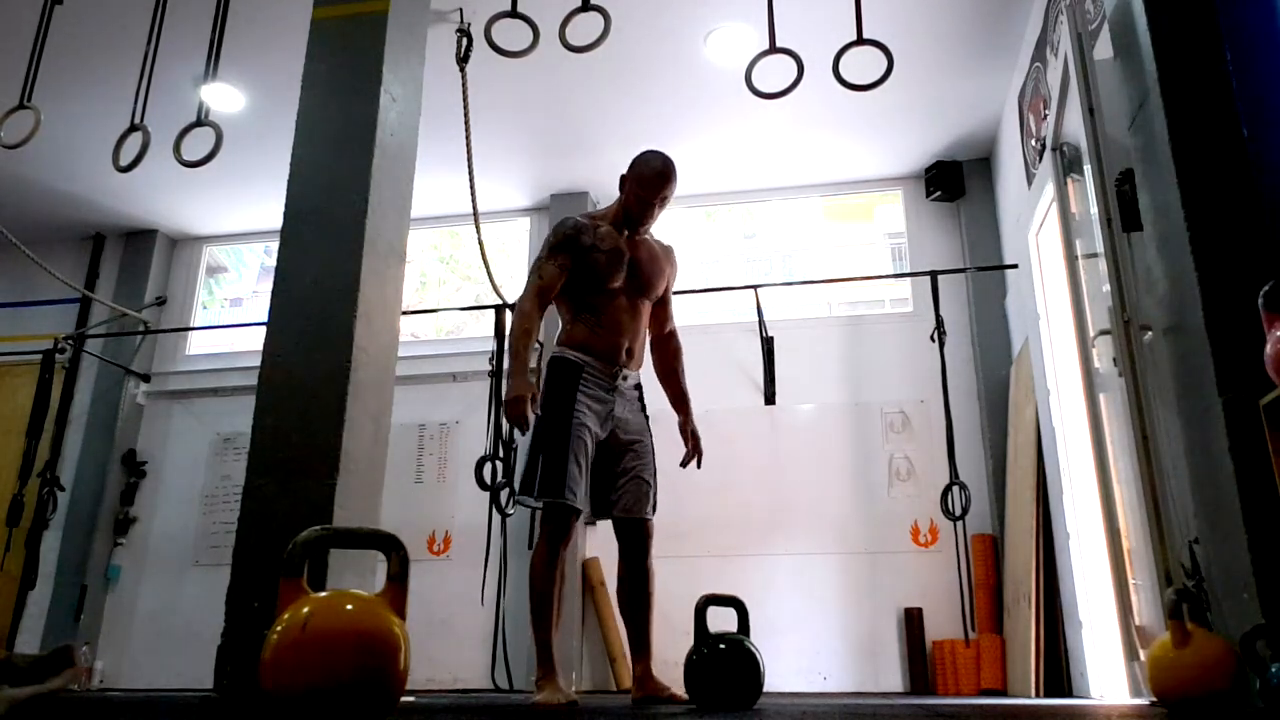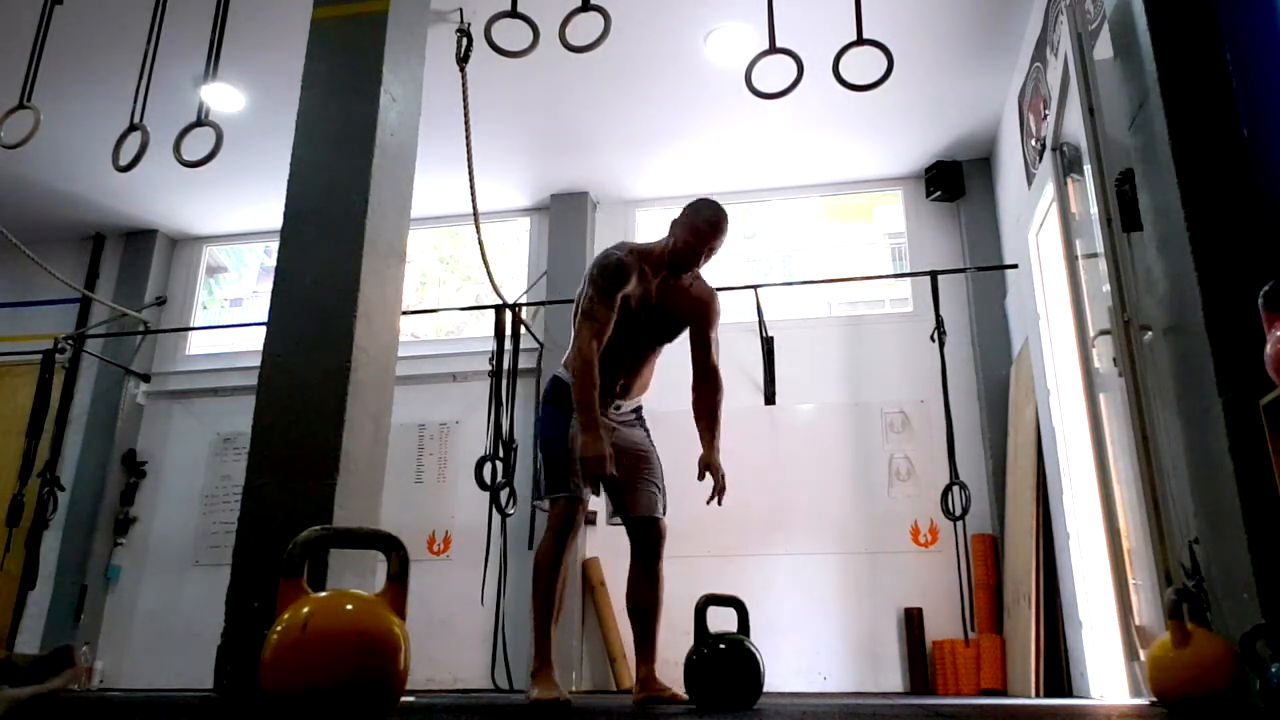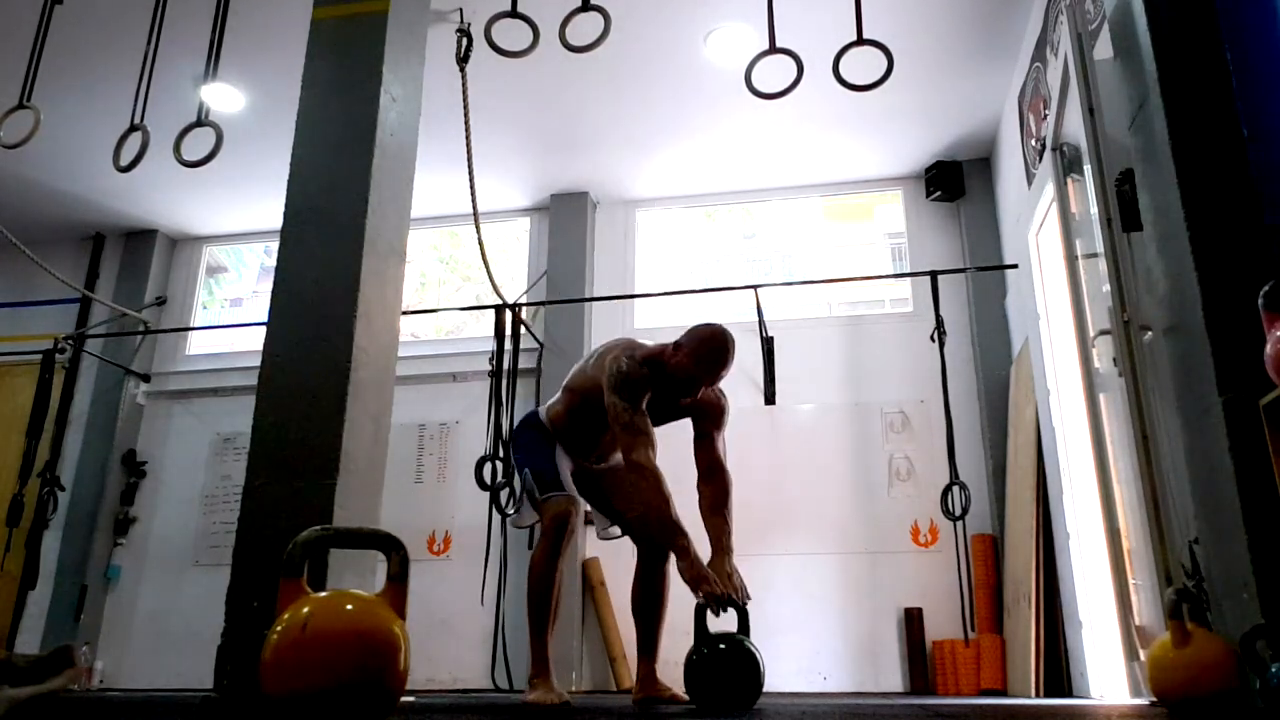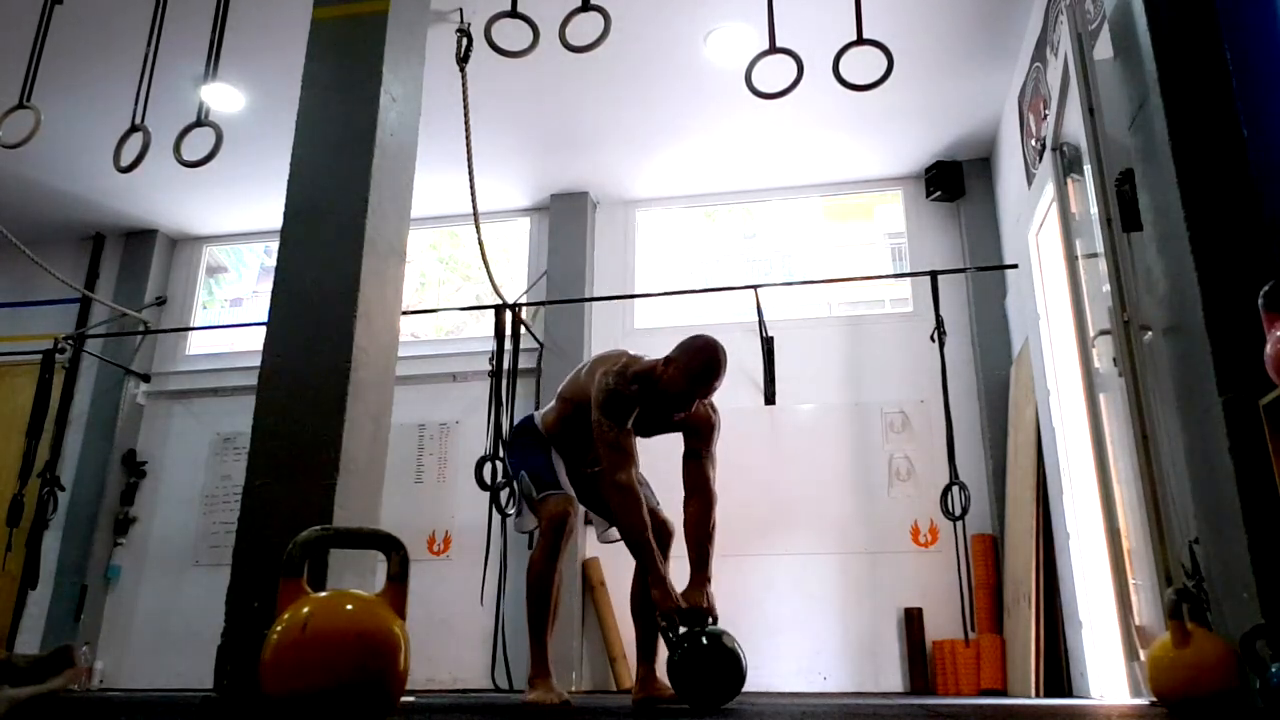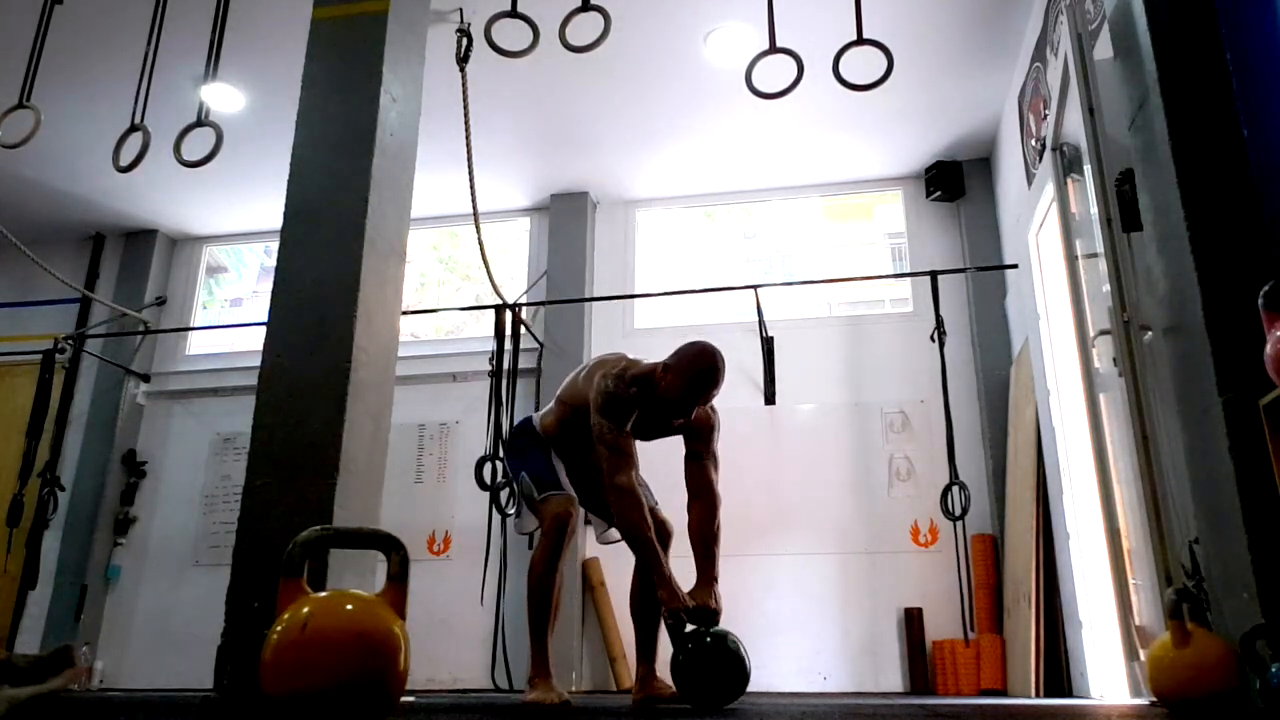
dt=0.4s
person 1, frame 1
left shoulder: (663, 257)
right shoulder: (578, 232)
left elbow: (664, 338)
right elbow: (532, 302)
left wrist: (684, 412)
right wrist: (519, 375)
left hip: (628, 396)
right hip: (576, 381)
left knee: (638, 535)
right knee: (559, 524)
left ankle: (642, 674)
right ankle: (546, 674)
person 1, frame 2
left shoulder: (702, 300)
right shoulder: (619, 263)
left elbow: (706, 376)
right elbow: (587, 350)
left wrist: (710, 448)
right wrist: (593, 432)
left hip: (626, 412)
right hip: (572, 400)
left knee: (650, 532)
right knee: (567, 513)
left ankle: (646, 675)
right ankle: (542, 670)
person 1, frame 3
left shoulder: (710, 402)
right shoulder: (630, 366)
left elbow: (714, 476)
right elbow: (642, 465)
left wrist: (724, 558)
right wrist: (689, 558)
left hip: (601, 454)
right hip: (543, 437)
left knee: (657, 534)
right knee: (562, 516)
left ankle: (646, 677)
right ankle: (540, 676)
person 1, frame 4
left shoulder: (702, 417)
right shoulder: (619, 381)
left elbow: (701, 496)
right elbow: (621, 484)
left wrist: (701, 582)
right wrist: (659, 583)
left hip: (597, 458)
right hip: (540, 442)
left knee: (659, 530)
right knee: (559, 515)
left ankle: (646, 677)
right ankle: (539, 674)
person 1, frame 5
left shoulder: (701, 418)
right shoulder: (618, 385)
left elbow: (704, 498)
right elbow: (622, 486)
left wrist: (707, 583)
right wrist: (665, 582)
left hip: (596, 458)
right hip: (539, 444)
left knee: (659, 532)
right knee: (561, 516)
left ankle: (646, 677)
right ankle: (539, 675)
